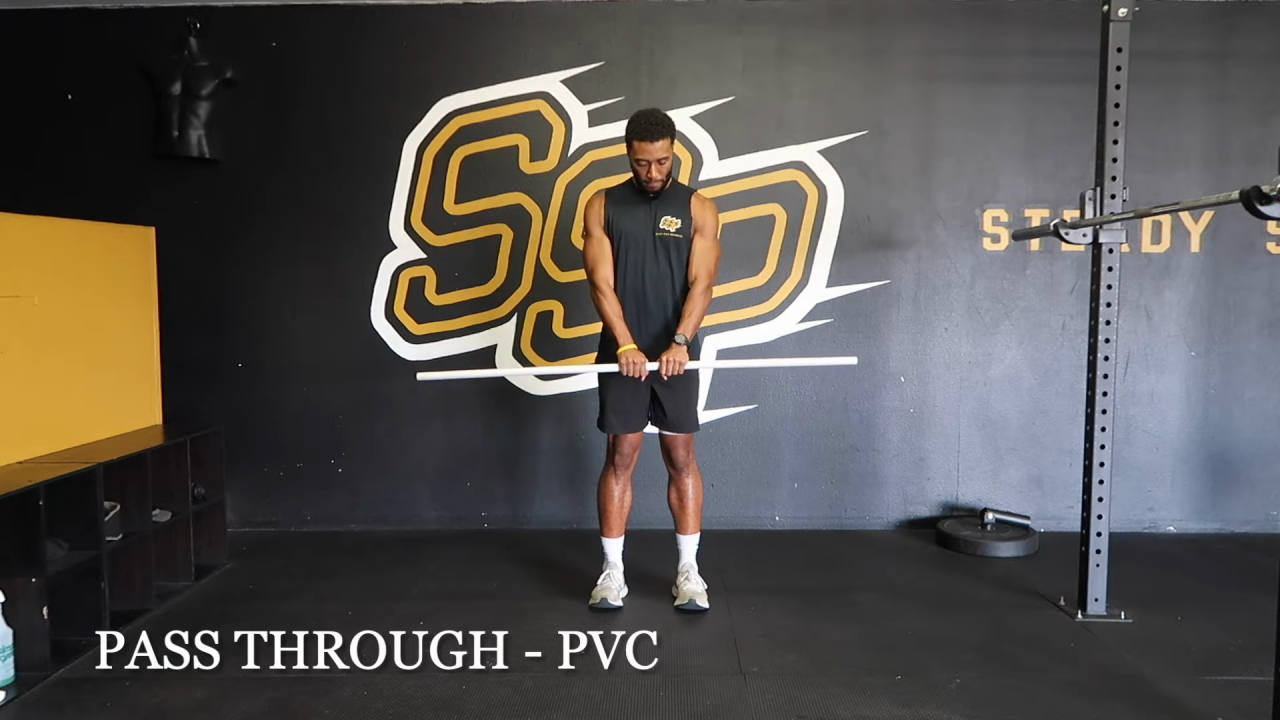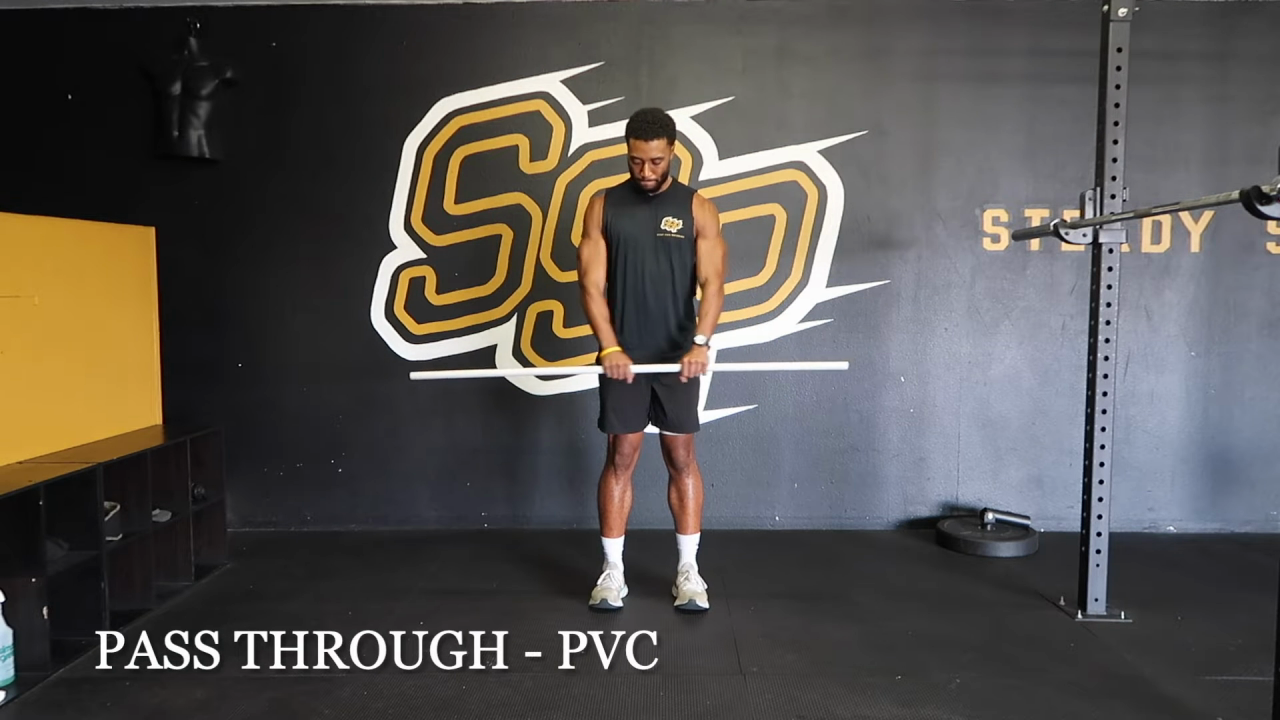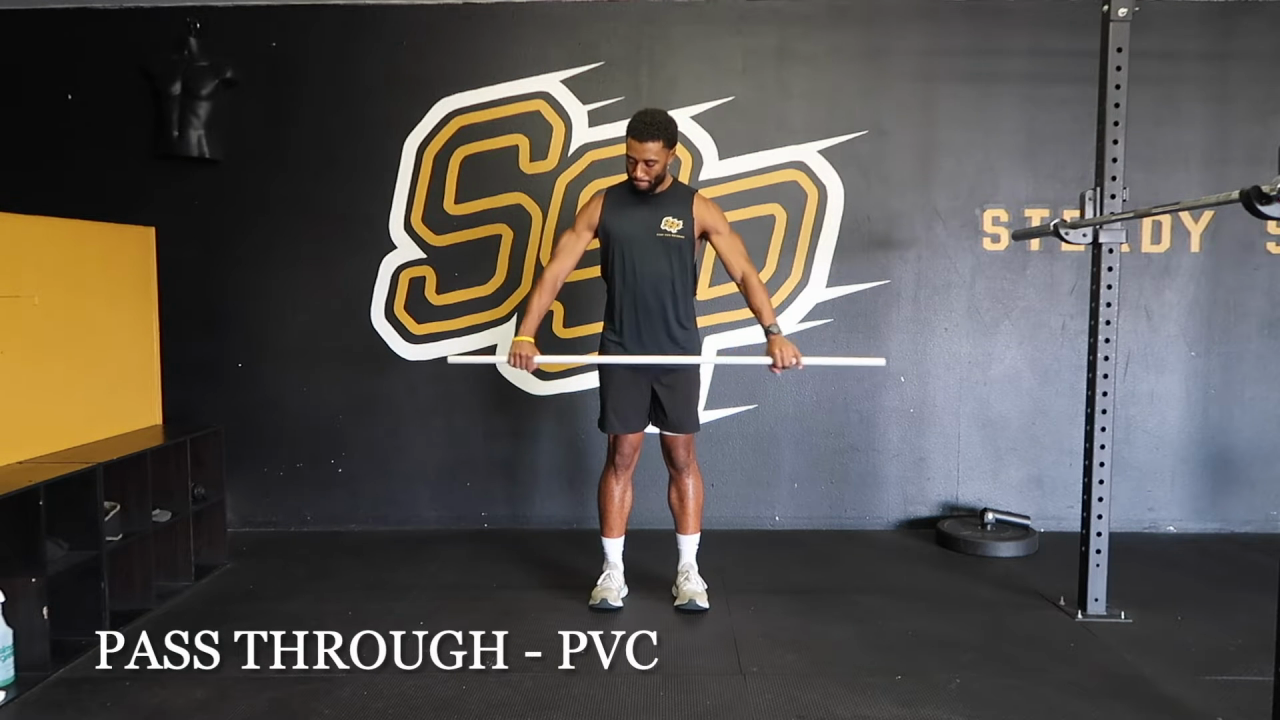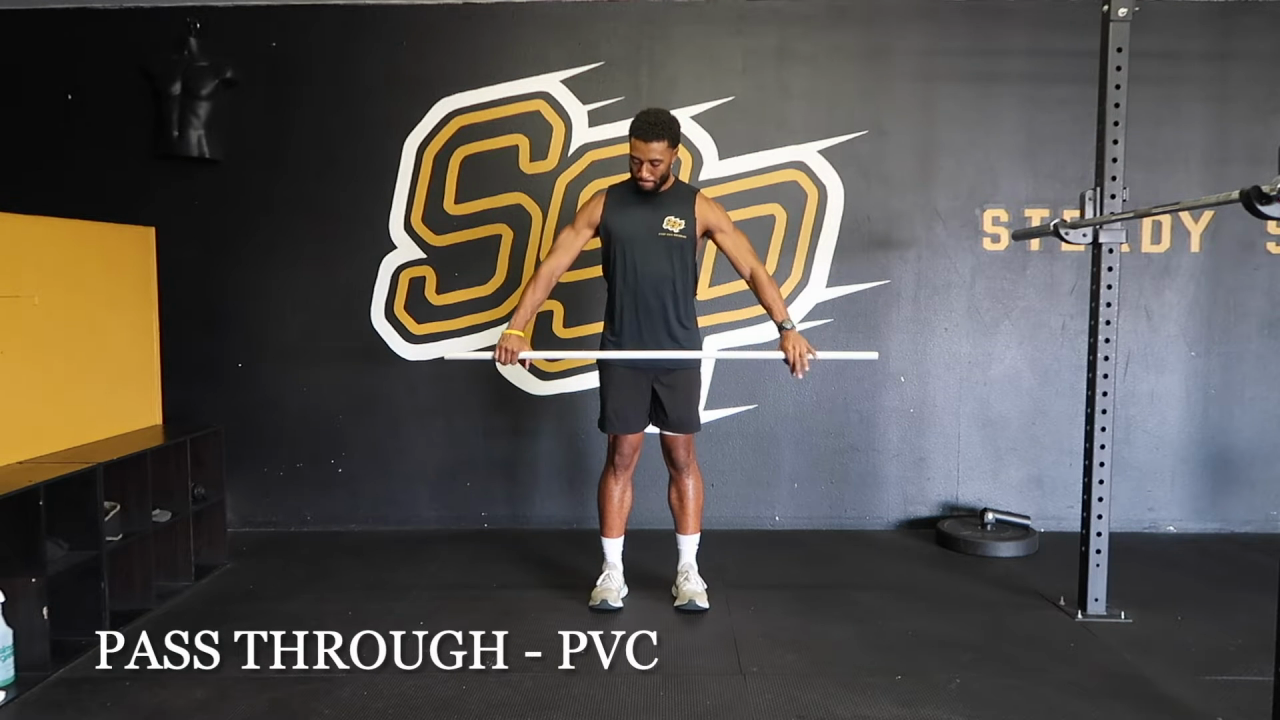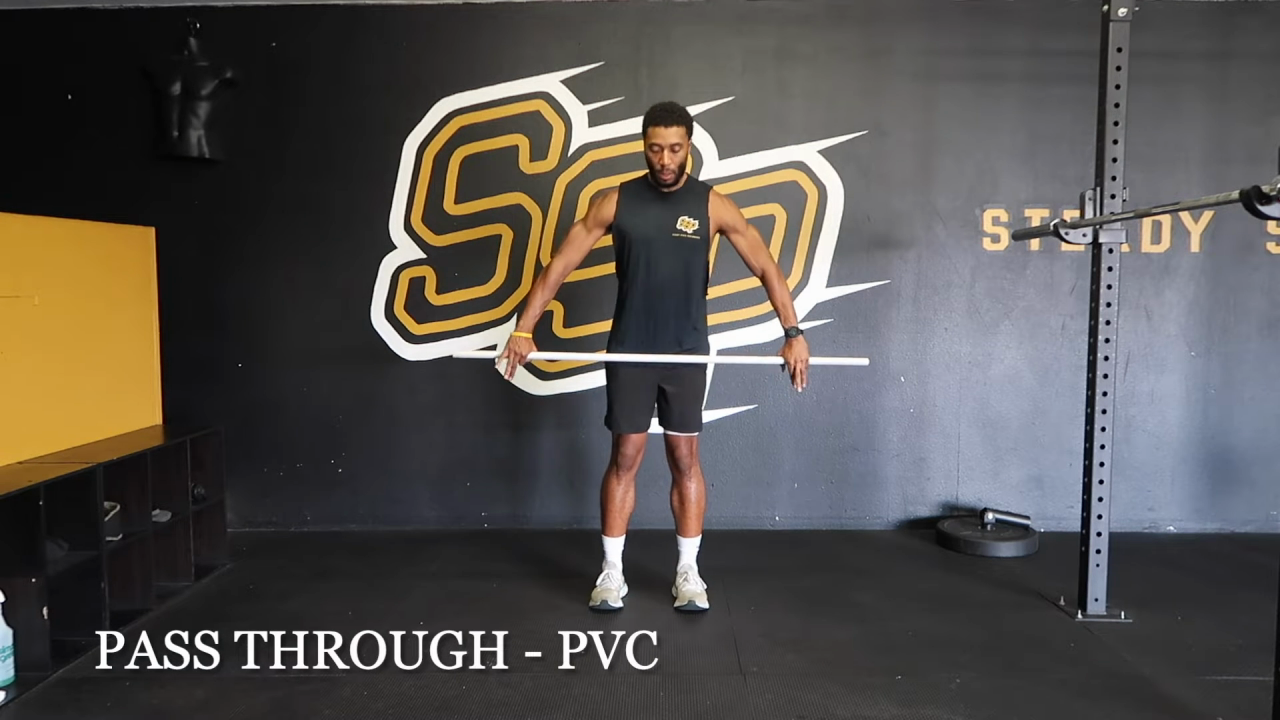
dt=0.4s
person 1, frame 1
left shoulder: (697, 207)
right shoulder: (602, 205)
left elbow: (701, 283)
right elbow: (602, 283)
left wrist: (679, 342)
right wrist: (626, 346)
left hip: (676, 353)
right hip: (622, 354)
left knee: (681, 458)
right knee: (620, 458)
left ankle: (688, 570)
right ankle: (612, 570)
person 1, frame 2
left shoulder: (697, 208)
right shoulder: (603, 206)
left elbow: (712, 283)
right elbow: (592, 285)
left wrist: (700, 343)
right wrist: (610, 348)
left hip: (678, 355)
right hip: (622, 355)
left knee: (681, 458)
right knee: (620, 458)
left ankle: (688, 570)
right ankle: (612, 571)
person 1, frame 3
left shoulder: (697, 207)
right shoulder: (602, 205)
left elbow: (744, 271)
right elbow: (557, 269)
left wrist: (774, 333)
right wrist: (527, 333)
left hip: (678, 354)
right hip: (621, 353)
left knee: (682, 458)
right knee: (620, 458)
left ankle: (688, 571)
right ankle: (612, 571)
person 1, frame 4
left shoulder: (699, 207)
right shoulder: (604, 203)
left elbow: (752, 268)
right elbow: (552, 266)
left wrist: (786, 328)
right wrist: (516, 327)
left hip: (678, 354)
right hip: (621, 353)
left knee: (682, 458)
right knee: (620, 458)
left ankle: (688, 571)
right ankle: (612, 572)
person 1, frame 5
left shoulder: (713, 205)
right shoulder: (616, 201)
left elbow: (766, 268)
right elbow: (560, 265)
left wrist: (794, 333)
right wrist: (524, 329)
left hip: (686, 353)
right hip: (630, 353)
left knee: (685, 460)
right knee: (624, 458)
left ankle: (688, 572)
right ankle: (612, 572)
